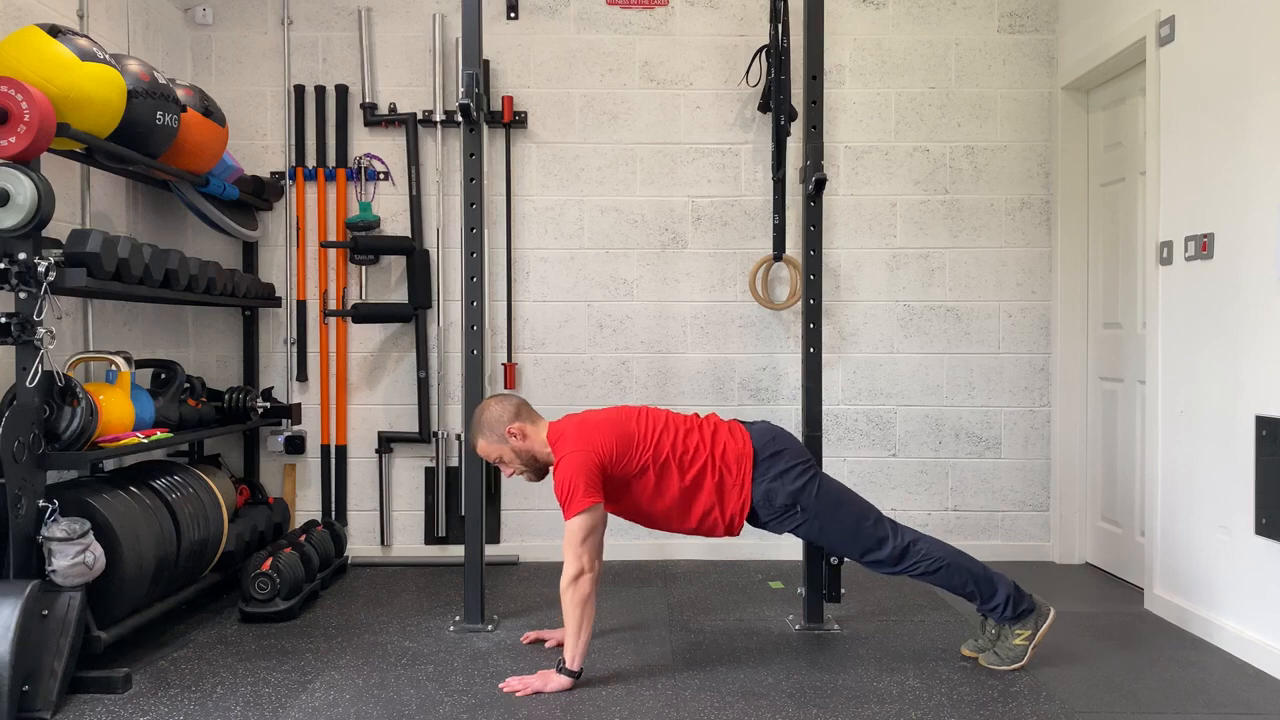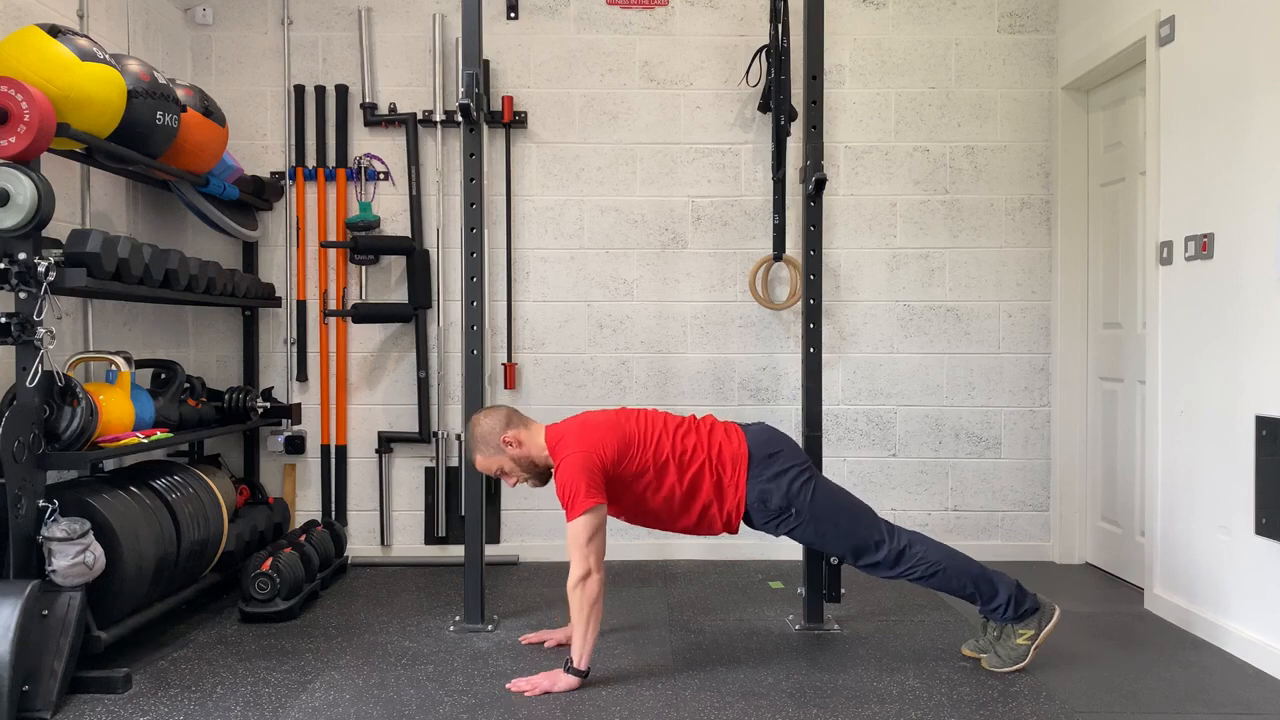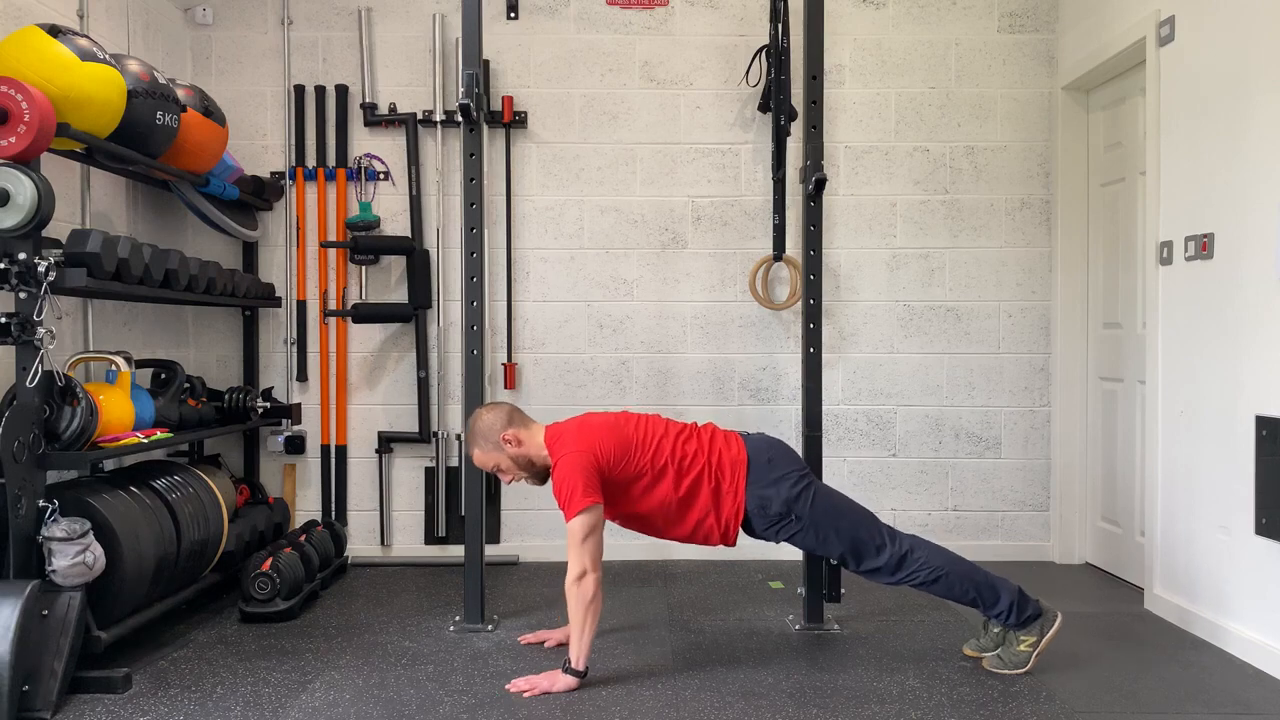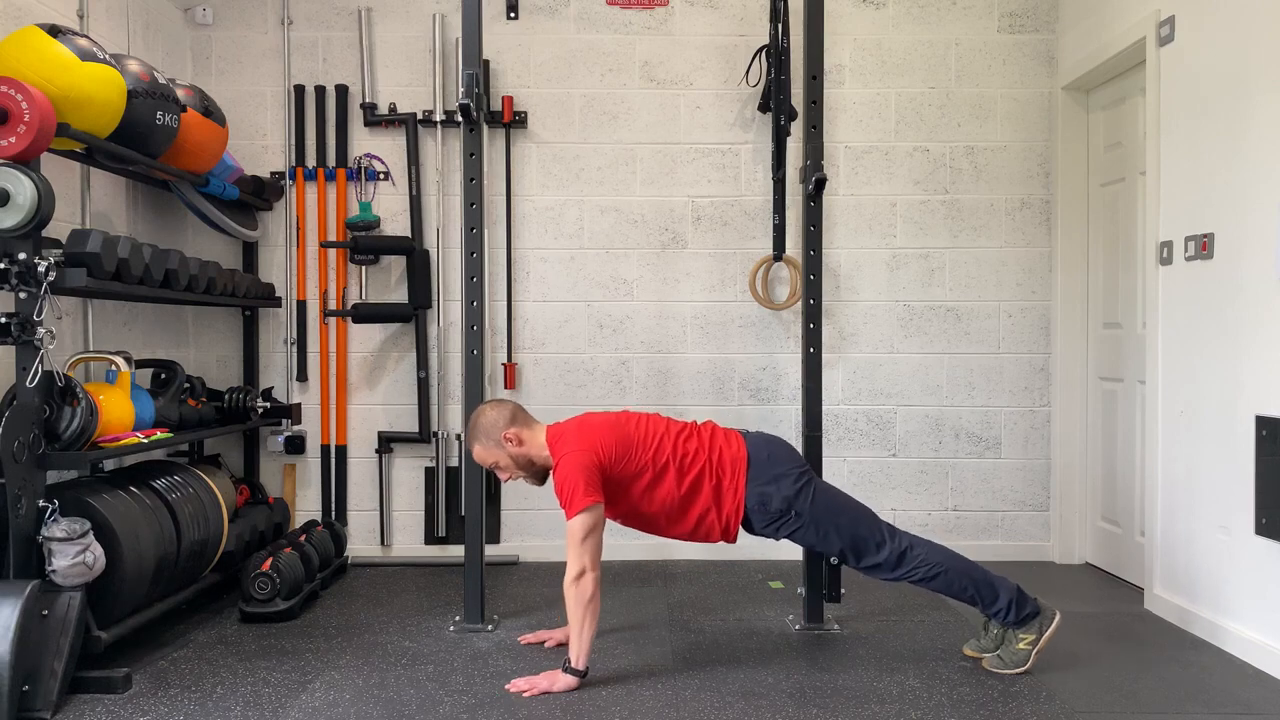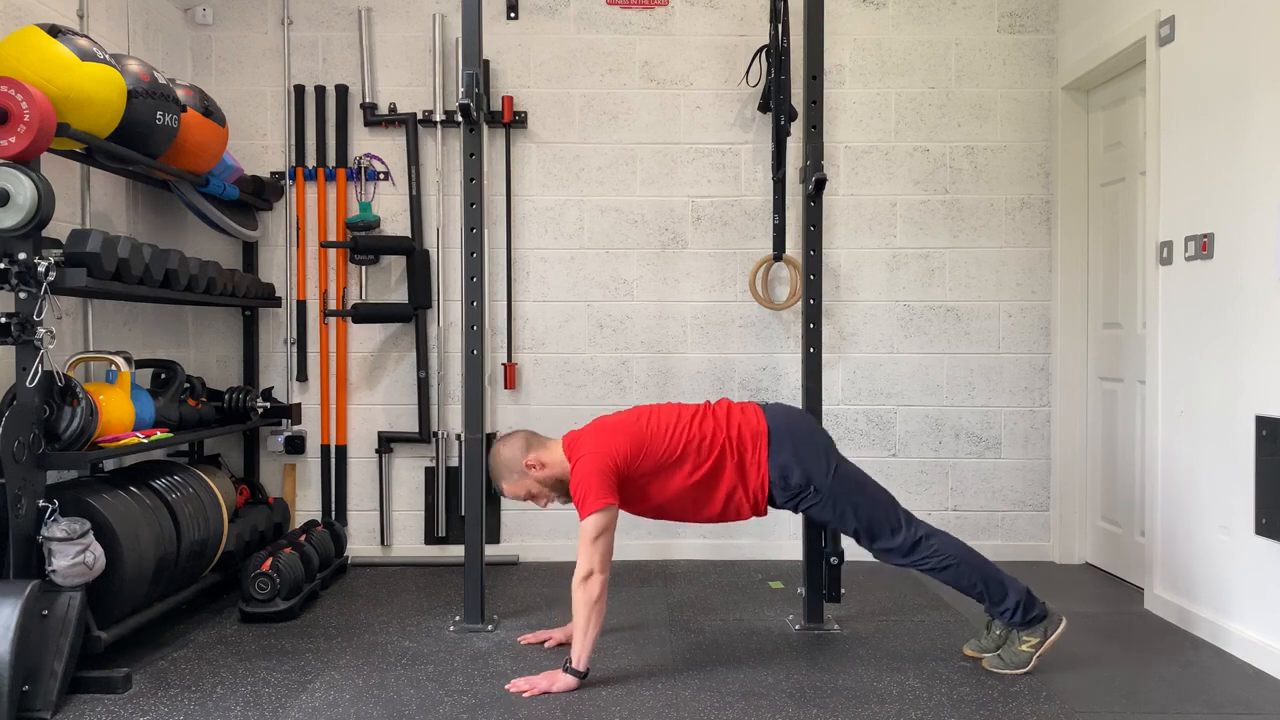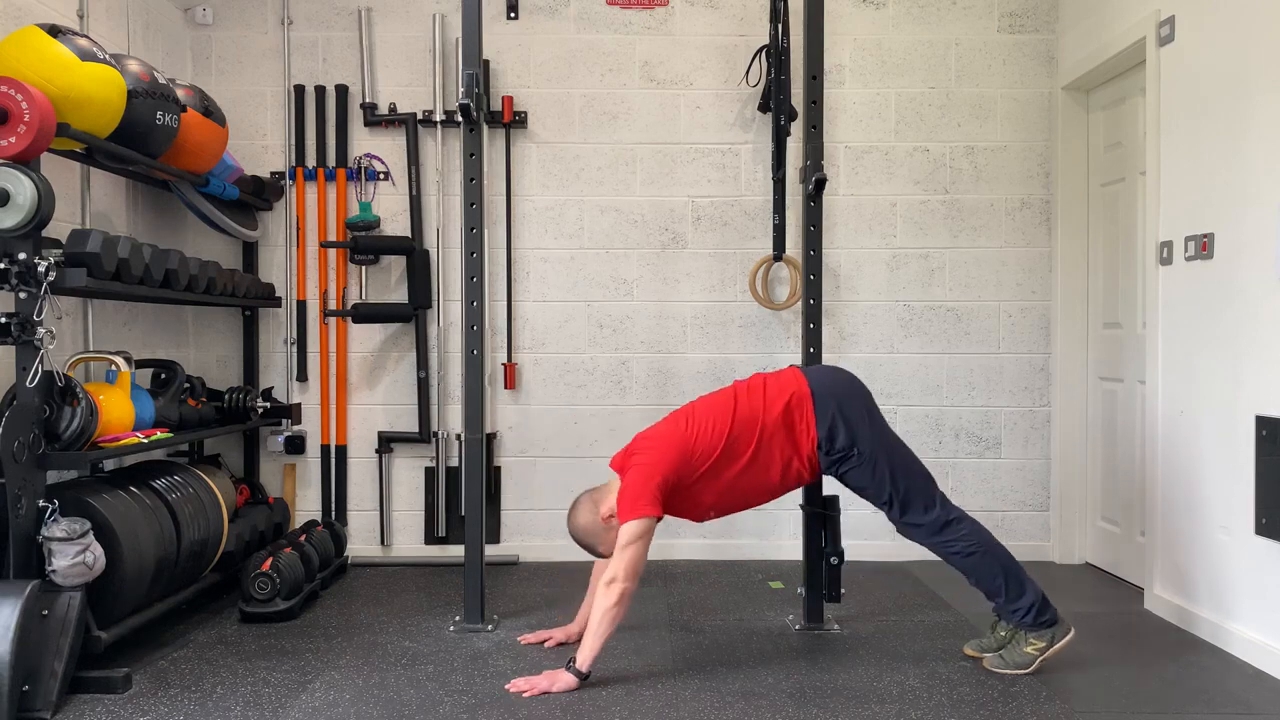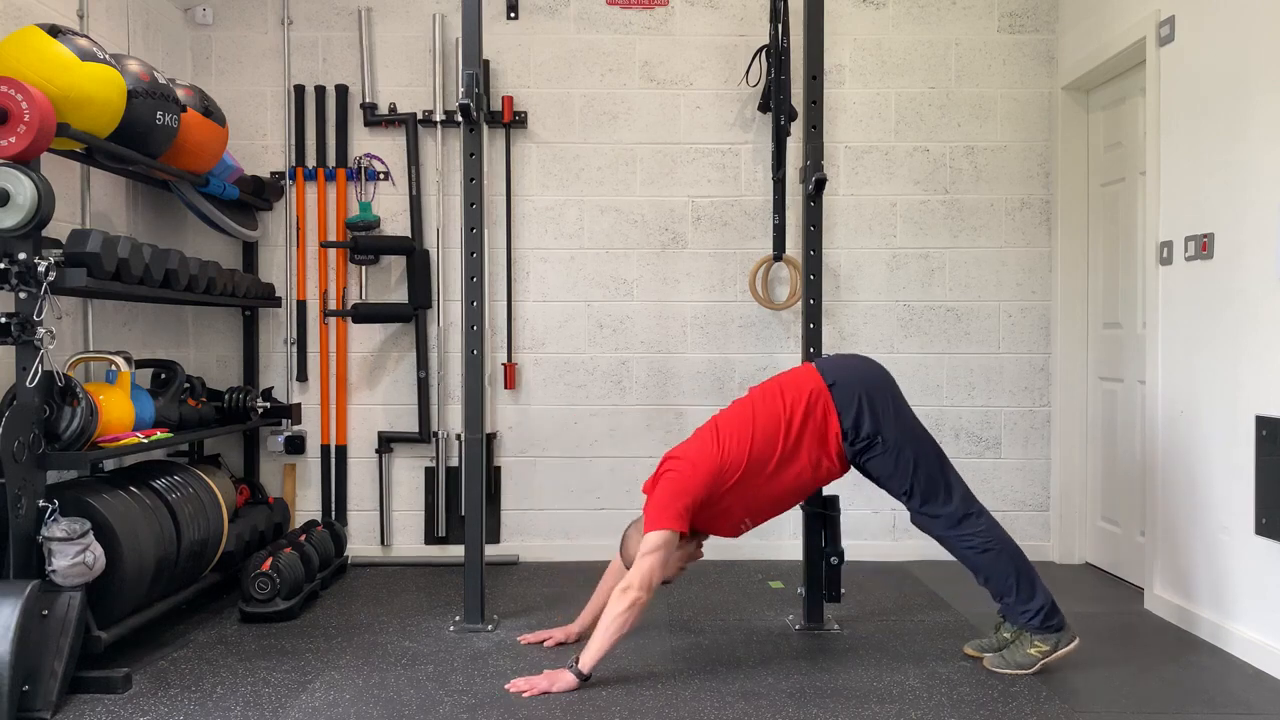
dt=0.3s
person 1, frame 1
left shoulder: (573, 458)
right shoulder: (579, 441)
left elbow: (579, 571)
right elbow: (591, 559)
left wrist: (567, 669)
right wrist: (573, 627)
left hip: (766, 480)
right hip: (754, 468)
left knee: (887, 548)
right knee: (876, 549)
left ankle: (1018, 610)
right ankle: (1001, 610)
person 1, frame 2
left shoulder: (572, 458)
right shoulder: (575, 442)
left elbow: (586, 571)
right elbow: (590, 562)
left wrist: (574, 669)
right wrist: (577, 628)
left hip: (760, 481)
right hip: (749, 464)
left knee: (881, 550)
right knee: (876, 548)
left ankle: (1020, 610)
right ankle: (1001, 608)
person 1, frame 3
left shoulder: (569, 461)
right shoulder: (578, 441)
left elbow: (584, 571)
right elbow: (587, 564)
left wrist: (572, 669)
right wrist: (576, 628)
left hip: (758, 488)
right hip: (747, 475)
left knee: (884, 555)
right knee: (879, 552)
left ankle: (1024, 616)
right ankle: (1005, 614)
person 1, frame 4
left shoulder: (571, 458)
right shoulder: (576, 441)
left elbow: (582, 571)
right elbow: (586, 567)
left wrist: (574, 669)
right wrist: (573, 627)
left hip: (758, 486)
right hip: (749, 473)
left knee: (881, 552)
right knee: (878, 549)
left ankle: (1022, 615)
right ankle: (1004, 614)
person 1, frame 5
left shoulder: (589, 464)
right shoulder: (590, 449)
left elbow: (590, 574)
right elbow: (593, 567)
left wrist: (573, 669)
right wrist: (573, 626)
left hip: (779, 457)
right hip: (771, 446)
left knee: (899, 539)
right knee: (894, 538)
left ankle: (1030, 617)
right ankle: (1008, 615)
person 1, frame 6
left shoulder: (644, 477)
right shoulder: (637, 472)
left elbow: (619, 580)
right elbow: (611, 560)
left wrist: (576, 670)
right wrist: (576, 625)
left hip: (823, 416)
right hip: (810, 408)
left knee: (927, 517)
right knee: (923, 517)
left ankle: (1037, 621)
right ankle: (1016, 616)
person 1, frame 7
left shoulder: (678, 491)
right shoulder: (678, 488)
left elbow: (635, 591)
right elbow: (624, 562)
left wrist: (577, 672)
right wrist: (576, 627)
left hip: (848, 402)
right hip: (839, 399)
left knee: (947, 512)
right knee: (940, 513)
left ankle: (1043, 626)
right ankle: (1020, 618)
